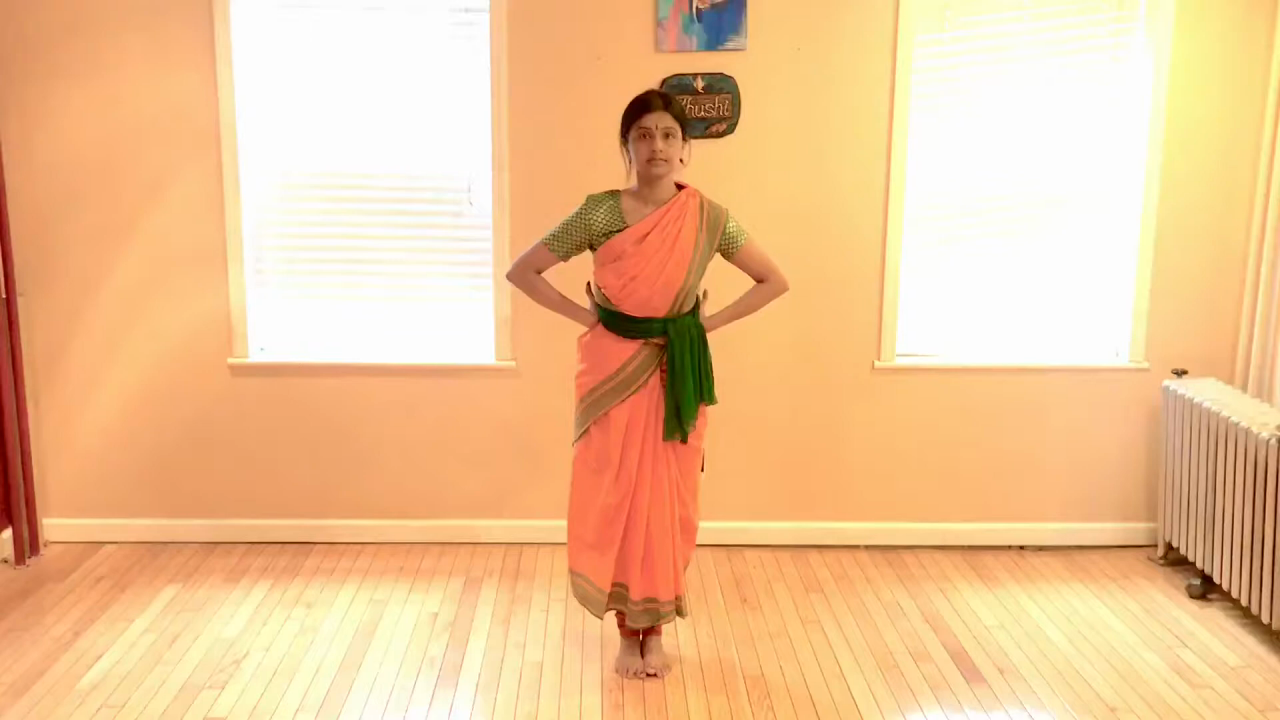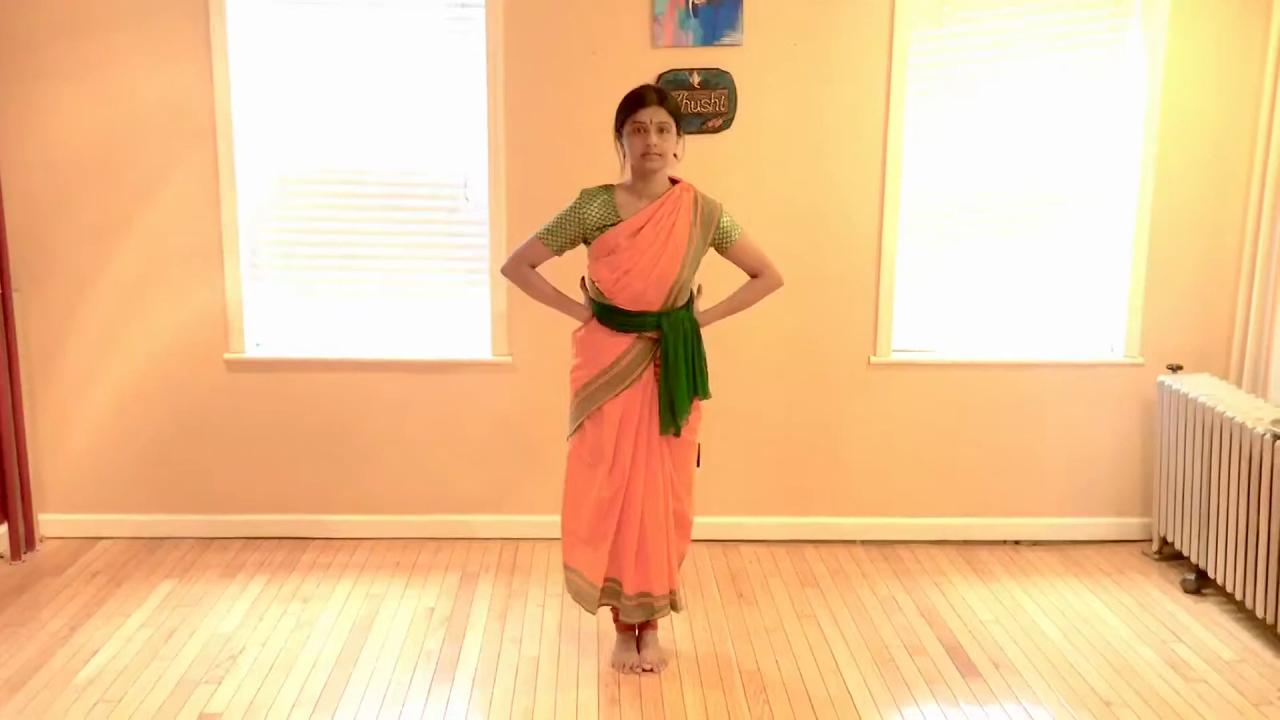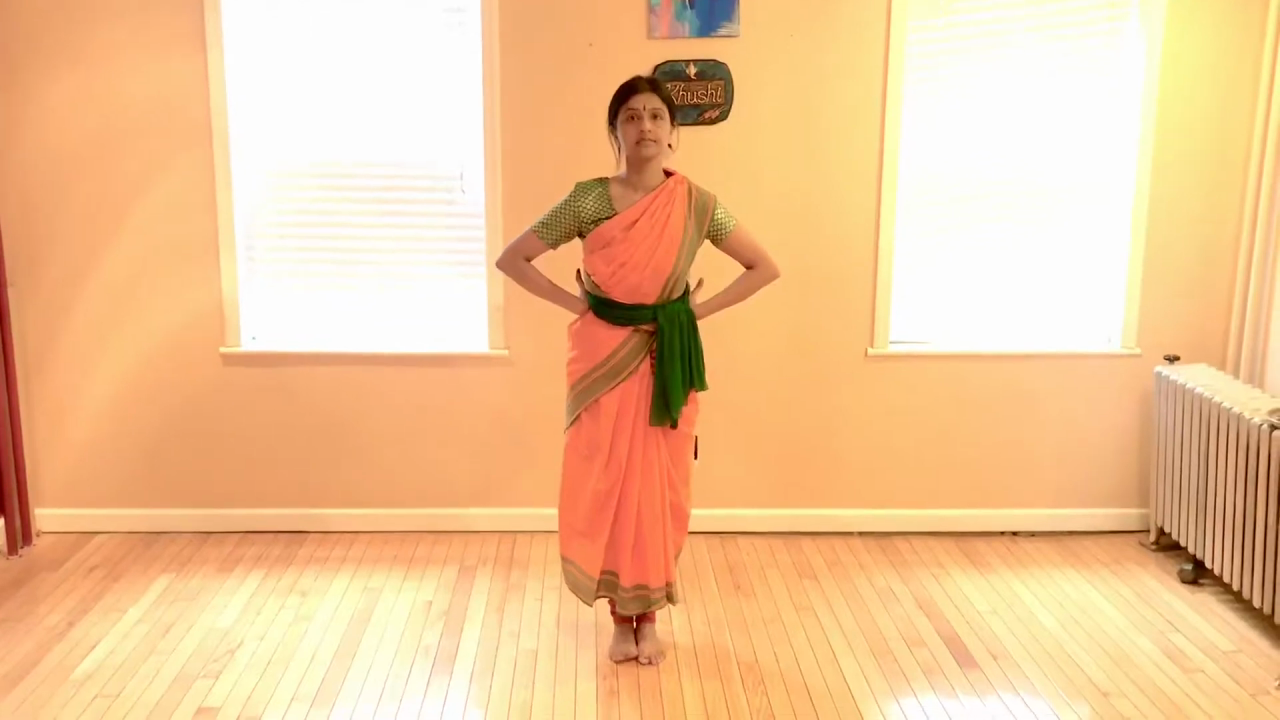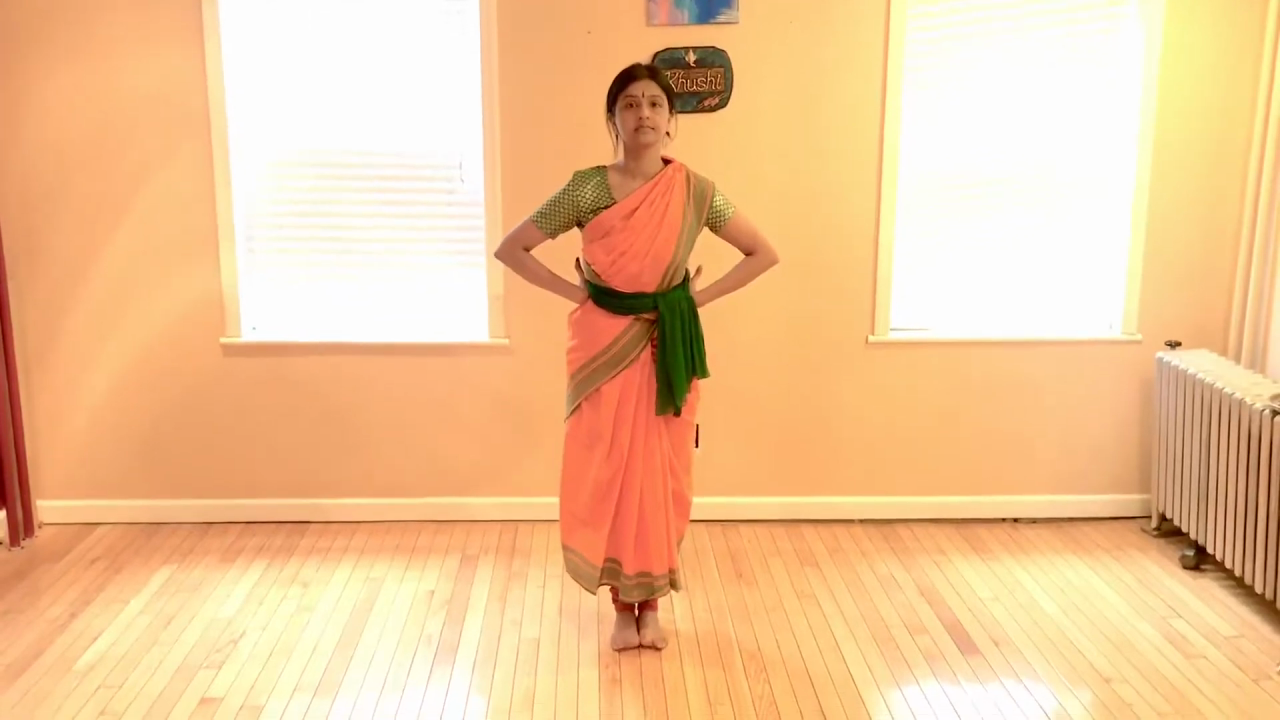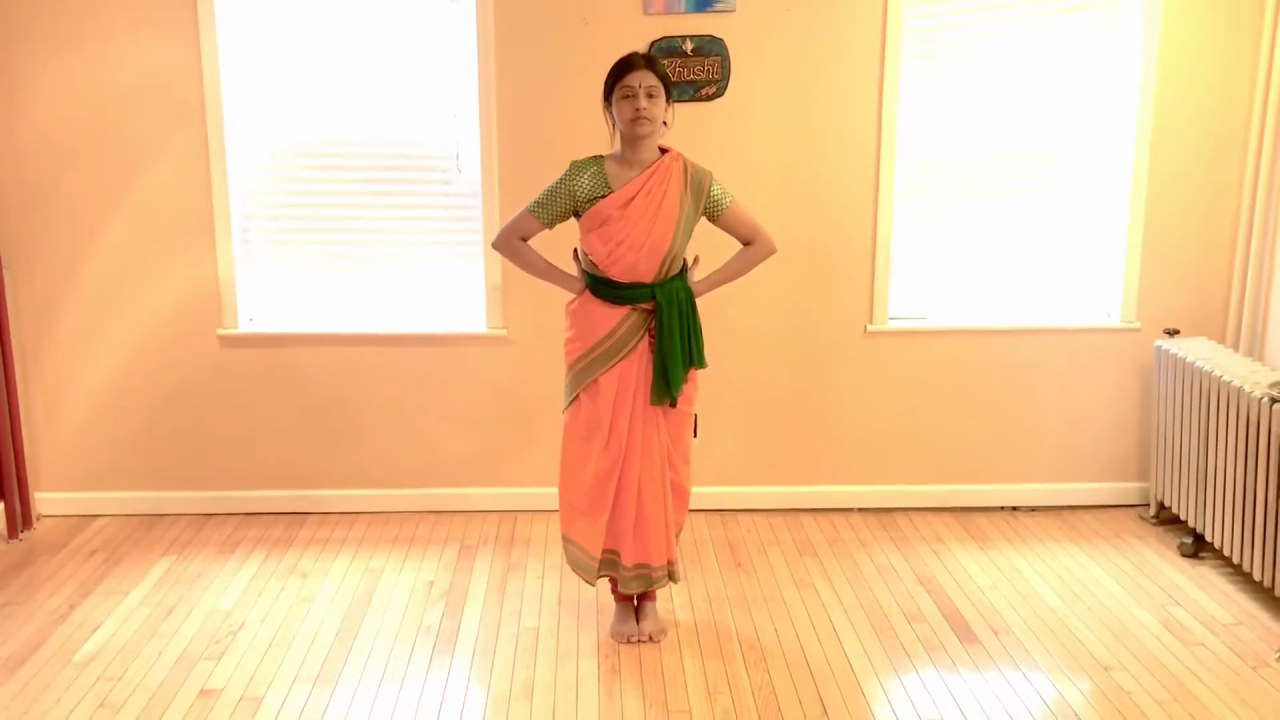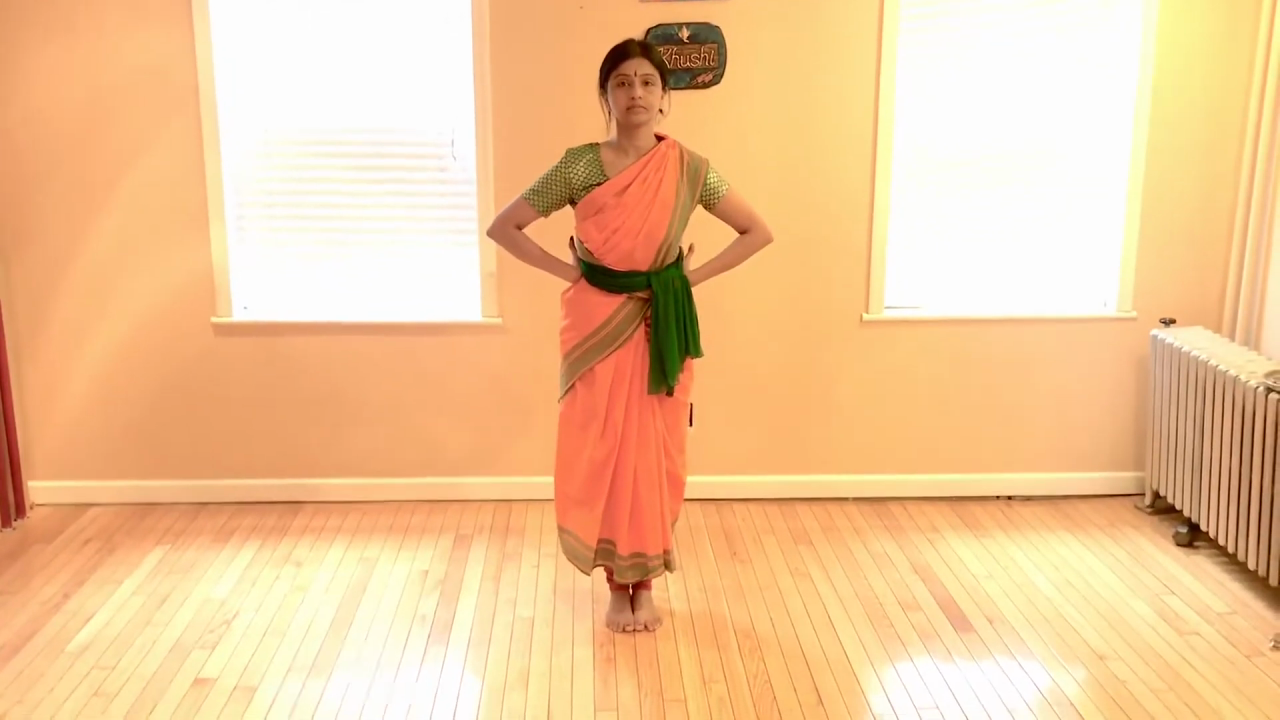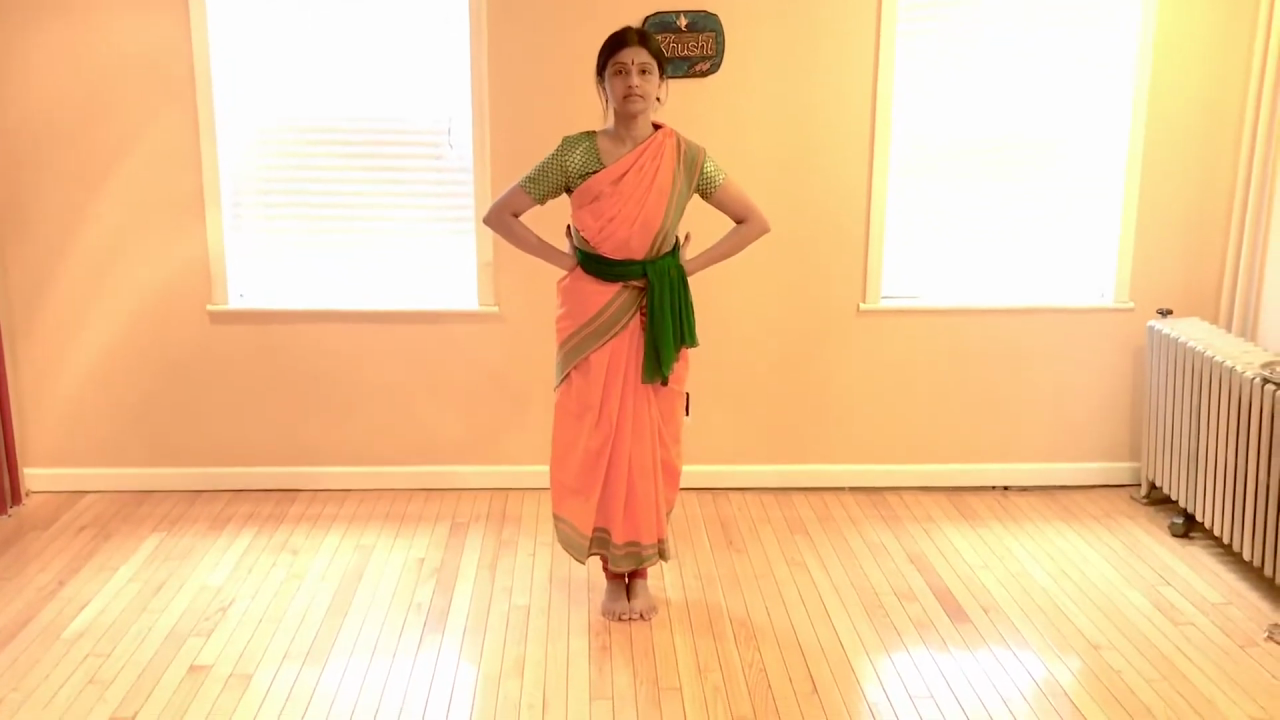
dt=0.4s
person 1, frame 1
left shoulder: (707, 218)
right shoulder: (598, 213)
left elbow: (773, 281)
right elbow: (521, 271)
left wrist: (710, 322)
right wrist: (584, 314)
left hip: (676, 375)
right hip: (612, 371)
left knee: (667, 498)
right knee: (615, 497)
left ankle: (655, 629)
right ankle: (626, 630)
person 1, frame 2
left shoulder: (702, 212)
right shoulder: (593, 207)
left elbow: (768, 276)
right elbow: (516, 265)
left wrist: (704, 316)
right wrist: (579, 310)
left hip: (671, 368)
right hip: (607, 365)
left knee: (662, 493)
right knee: (609, 491)
left ankle: (651, 623)
right ankle: (622, 625)
person 1, frame 3
left shoulder: (697, 204)
right shoulder: (587, 199)
left elbow: (764, 268)
right elbow: (511, 258)
left wrist: (700, 309)
right wrist: (575, 302)
left hip: (667, 360)
right hip: (603, 358)
left knee: (659, 485)
right knee: (606, 484)
left ankle: (648, 615)
right ankle: (620, 617)
person 1, frame 4
left shoulder: (695, 192)
right shoulder: (586, 189)
left elbow: (763, 254)
right elbow: (510, 249)
left wrist: (700, 297)
right wrist: (575, 292)
left hip: (667, 348)
right hip: (604, 346)
left knee: (660, 473)
right knee: (607, 473)
left ankle: (651, 603)
right ankle: (622, 606)
person 1, frame 5
left shoulder: (693, 181)
right shoulder: (583, 178)
left elbow: (761, 243)
right elbow: (507, 239)
left wrist: (698, 287)
right wrist: (573, 282)
left hip: (666, 339)
right hip: (602, 336)
left knee: (658, 464)
right knee: (606, 463)
left ankle: (651, 593)
right ankle: (622, 596)
person 1, frame 6
left shoulder: (689, 169)
right shoulder: (579, 166)
left elbow: (757, 232)
right elbow: (503, 227)
left wrist: (694, 275)
right wrist: (568, 271)
left hip: (661, 326)
right hip: (597, 325)
left knee: (654, 453)
right knee: (602, 453)
left ankle: (646, 582)
right ankle: (617, 585)
person 1, frame 7
left shoulder: (686, 157)
right shoulder: (575, 154)
left elbow: (755, 221)
right elbow: (498, 214)
left wrist: (691, 265)
right wrist: (564, 259)
left hip: (656, 316)
right hip: (592, 314)
left knee: (649, 441)
right knee: (597, 441)
left ankle: (640, 571)
right ankle: (612, 573)
